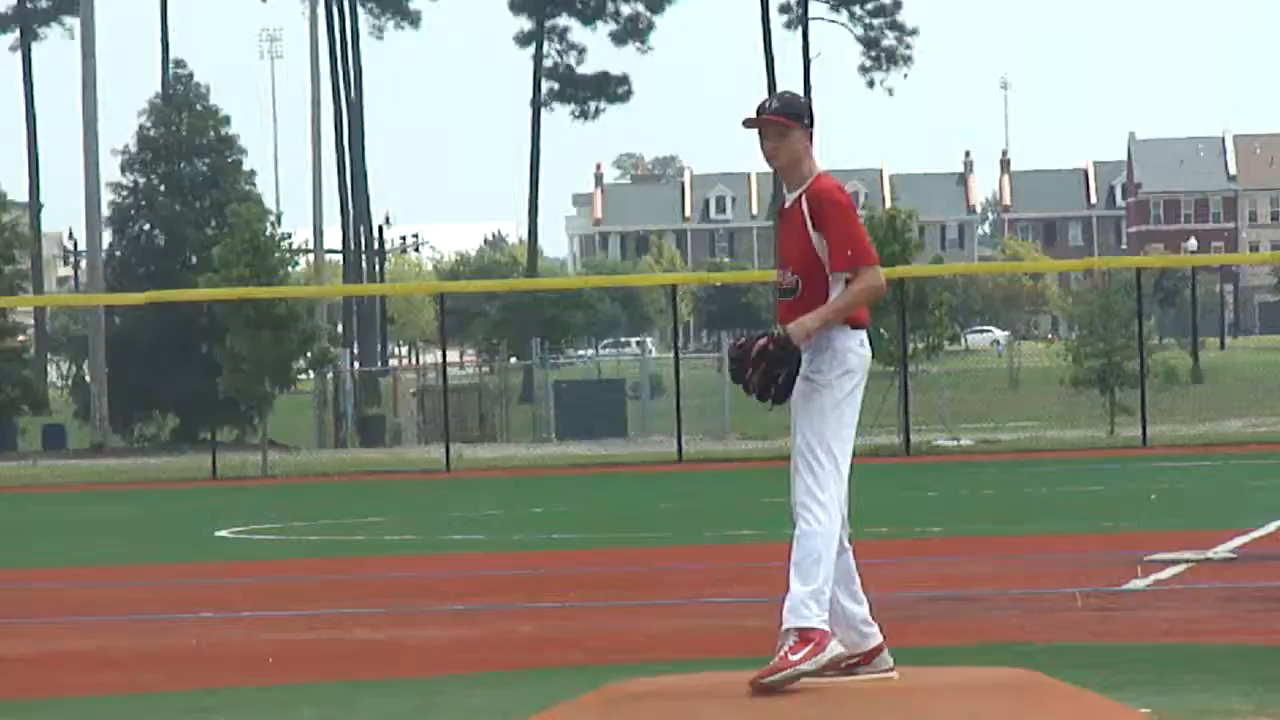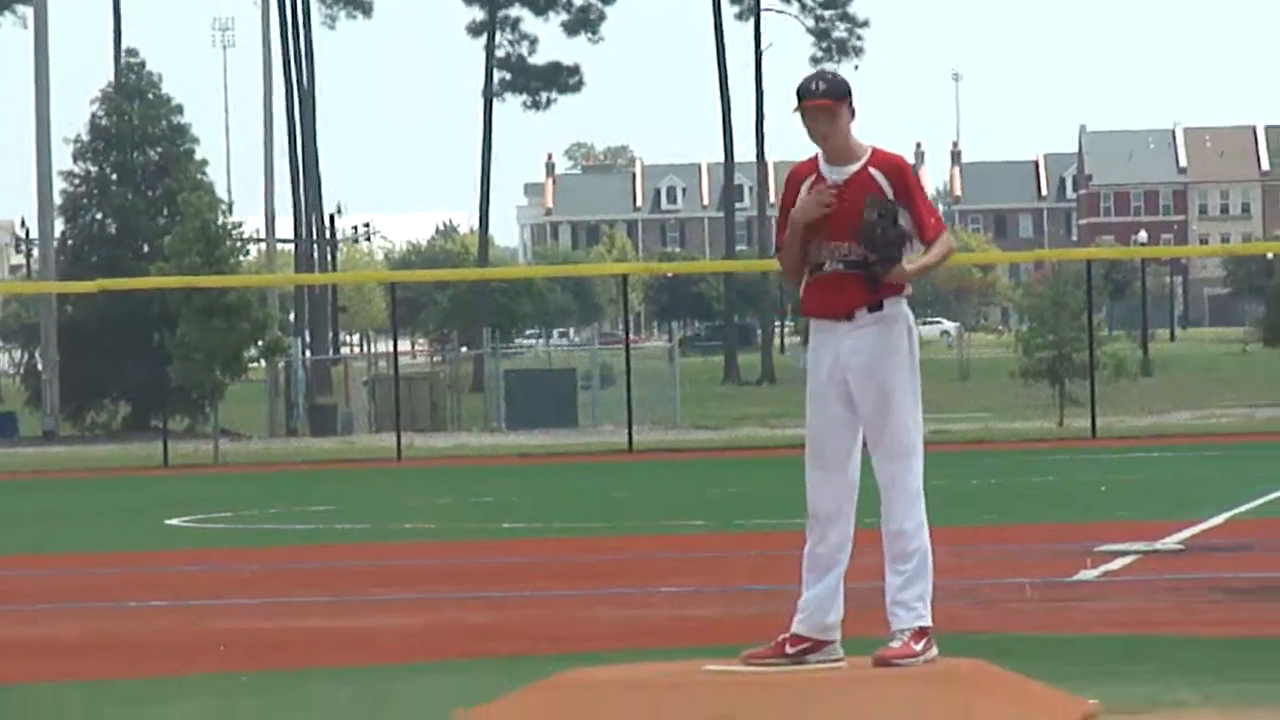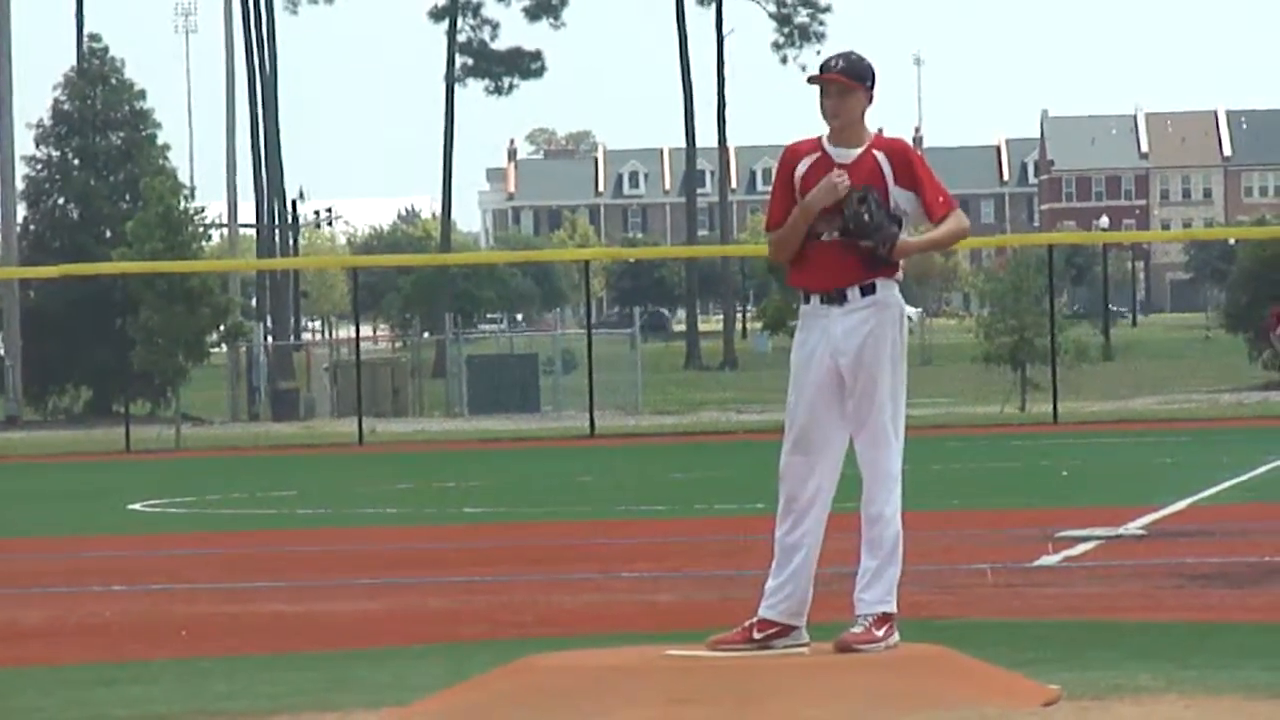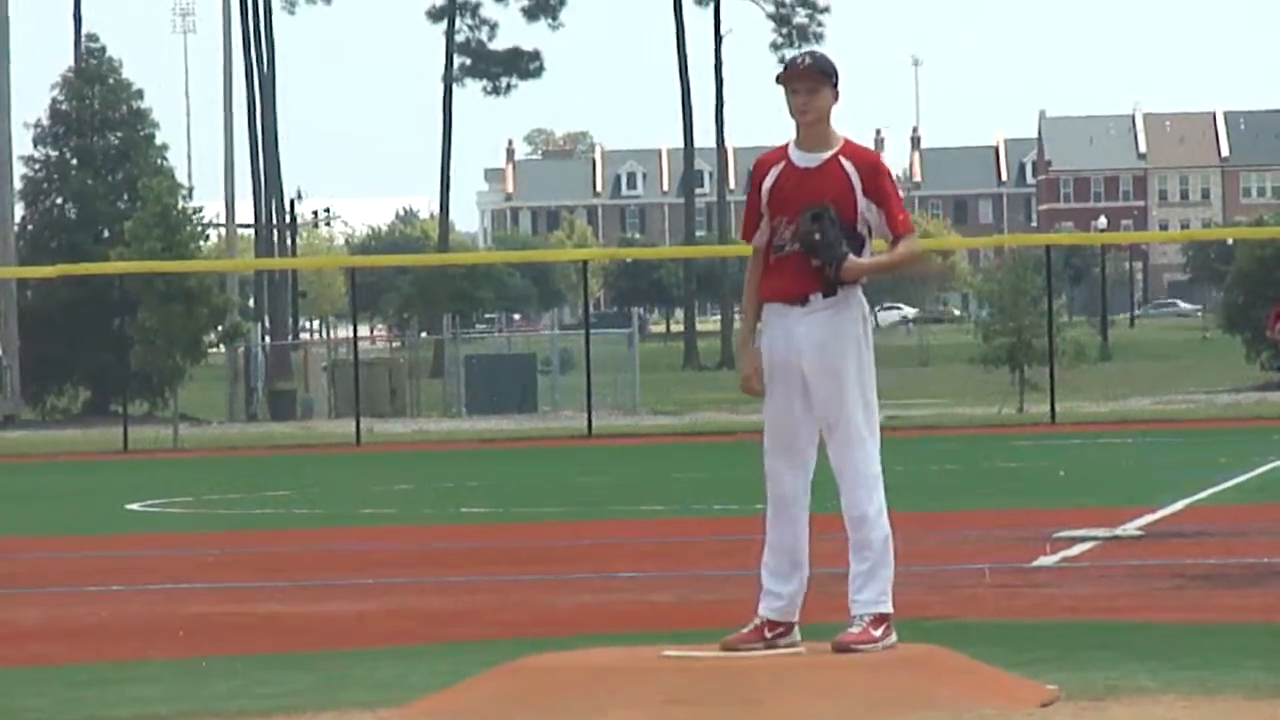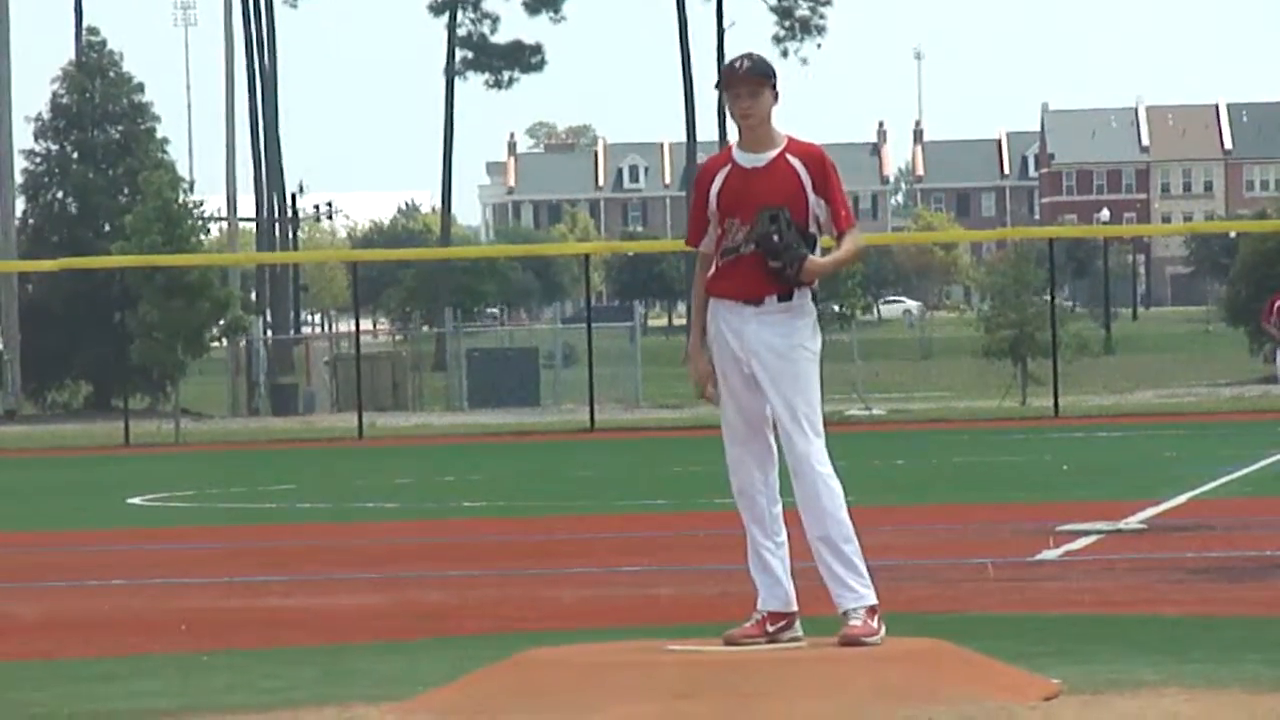
dt=1s
person 1, frame 1
left shoulder: (827, 197)
right shoulder: (790, 202)
left elbow: (872, 281)
left wrist: (807, 325)
right wrist: (780, 333)
left hip: (836, 354)
right hip: (808, 358)
left knee: (817, 495)
right knee: (817, 500)
left ankle: (808, 631)
right ankle: (861, 643)
person 1, frame 2
left shoulder: (891, 170)
right shoulder: (799, 181)
left elbow: (942, 240)
right elbow: (790, 275)
left wrist: (913, 267)
right wrist: (798, 223)
left hip: (882, 330)
right hip: (824, 337)
left knee: (899, 475)
right knee: (826, 483)
left ankle: (914, 626)
right ankle: (815, 628)
person 1, frame 3
left shoulder: (894, 156)
right shoulder: (797, 160)
left elbow: (957, 222)
right elbow: (777, 251)
left wrist: (910, 244)
right wrist: (813, 206)
left hip: (872, 314)
right hip: (814, 319)
left knee: (880, 462)
right knee: (802, 466)
left ankle: (878, 612)
right ankle: (781, 613)
person 1, frame 4
left shoulder: (862, 165)
right shoulder: (767, 169)
left elbow: (908, 246)
right elbow: (757, 259)
left wrist: (866, 265)
right wrist: (746, 341)
left hip: (836, 319)
right hip: (780, 323)
left knee: (856, 463)
right knee: (783, 471)
left ankle: (874, 611)
right ankle: (778, 613)
person 1, frame 5
left shoulder: (809, 161)
right shoulder: (712, 174)
left elbow: (852, 239)
right elbow: (703, 264)
left wrist: (823, 263)
right wrist: (696, 345)
left hip: (786, 319)
right hip: (727, 323)
left knee: (807, 455)
right knee: (747, 464)
left ankle: (859, 602)
right ankle: (776, 607)
